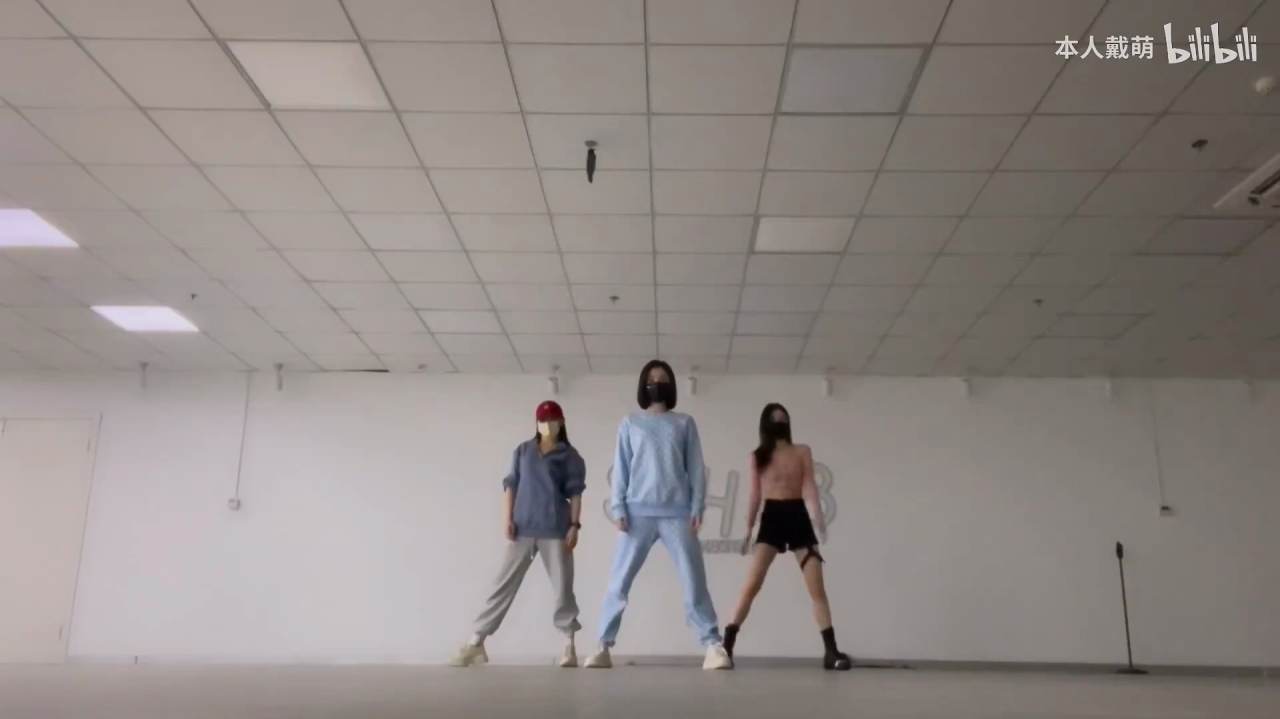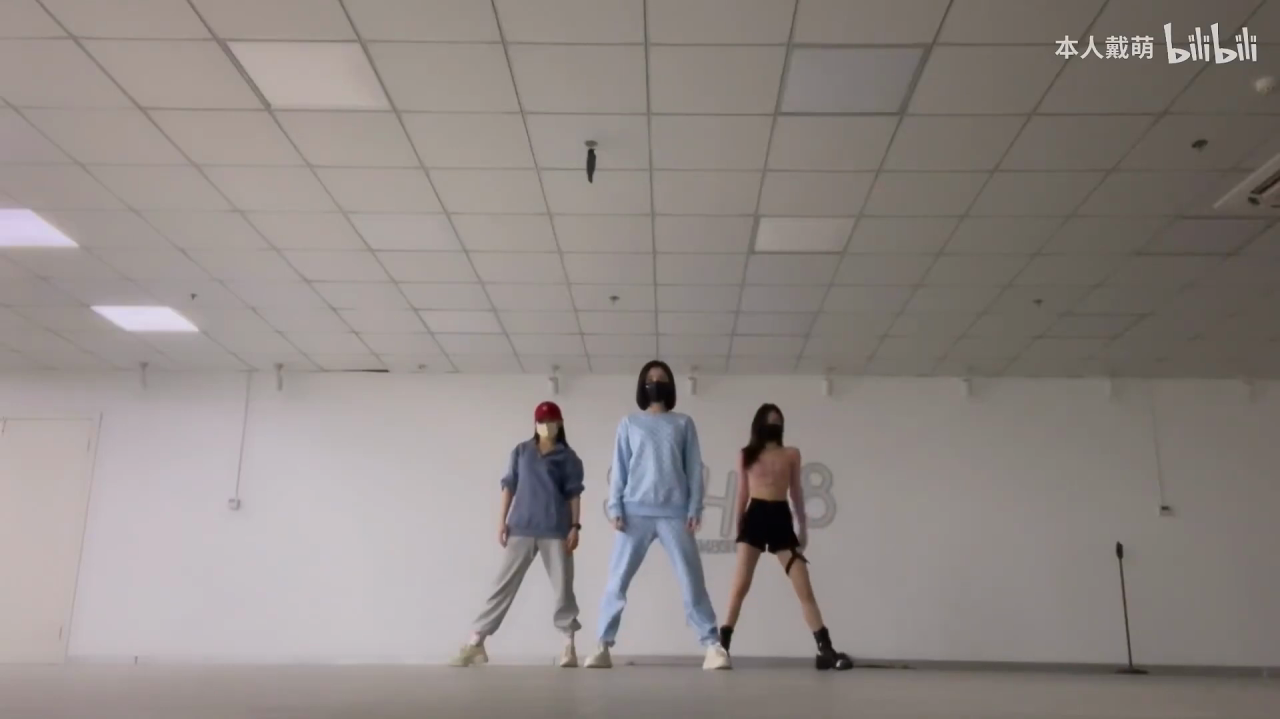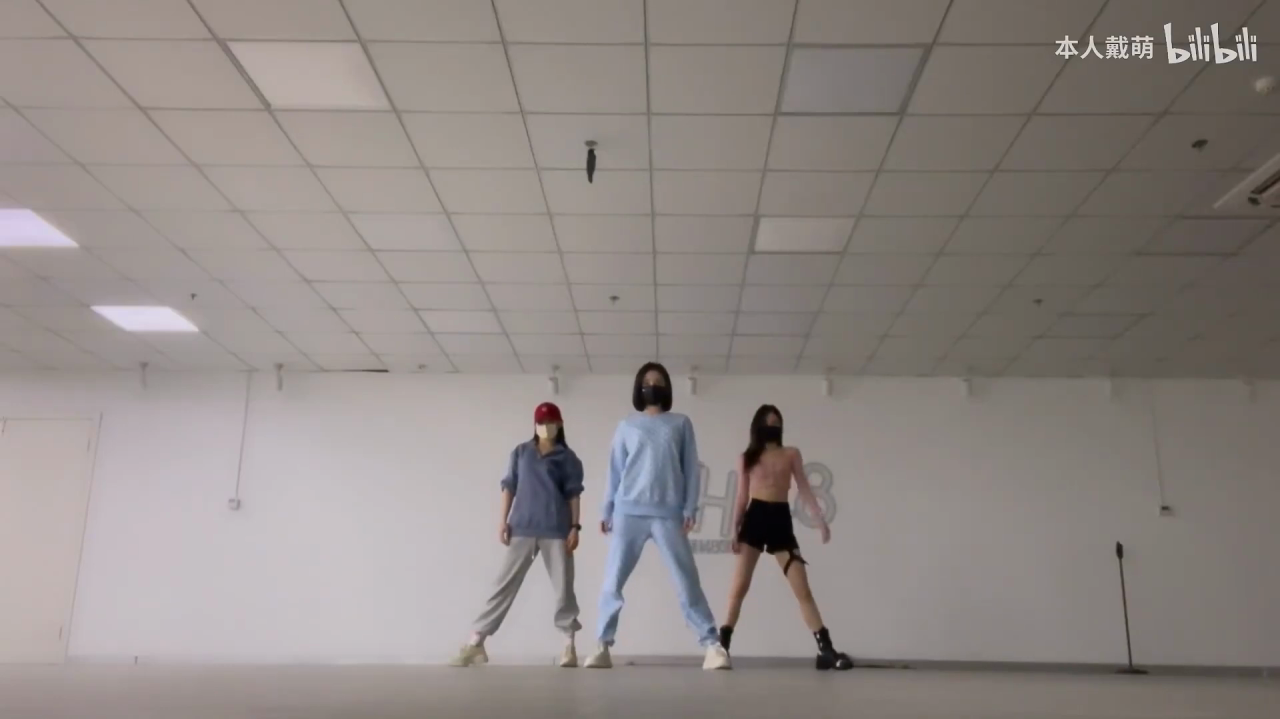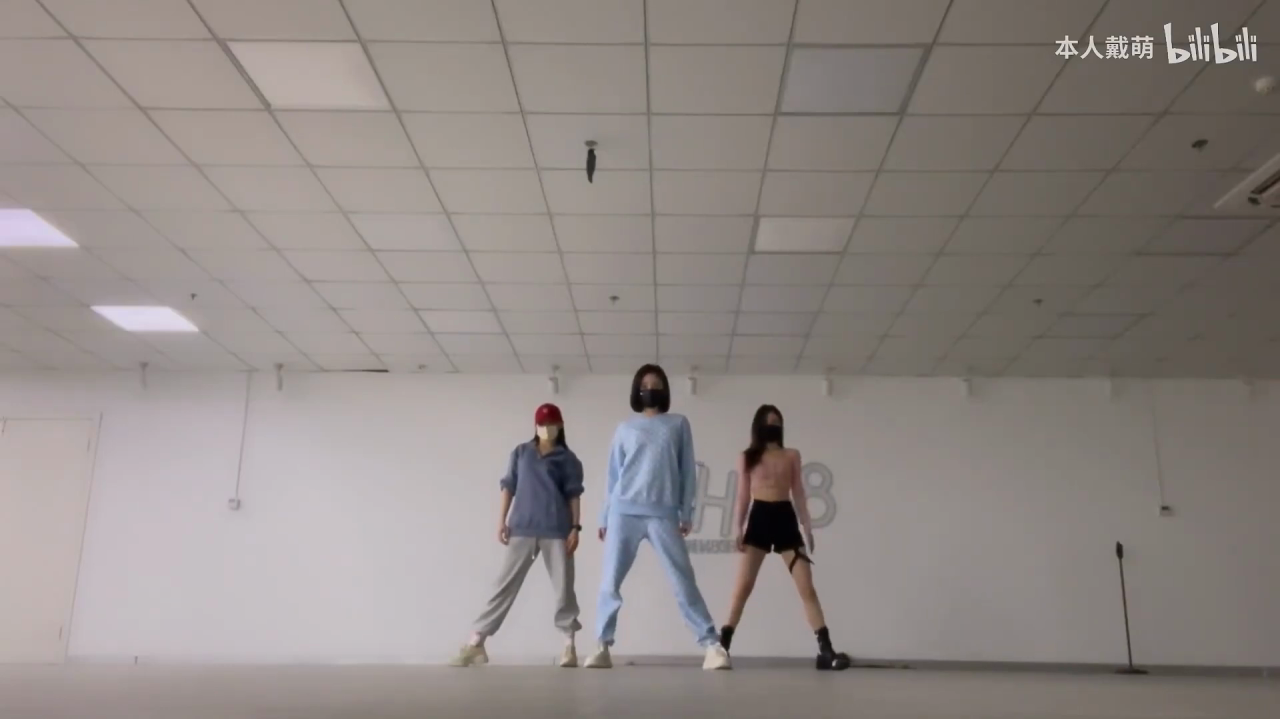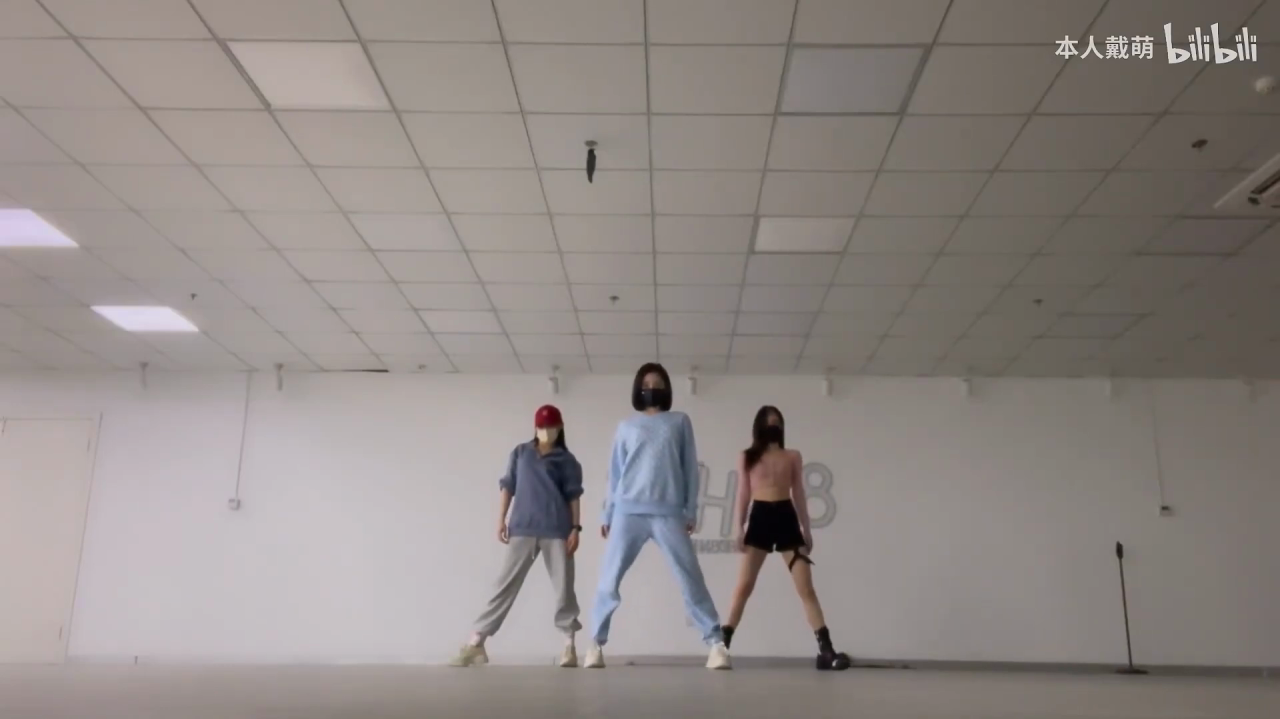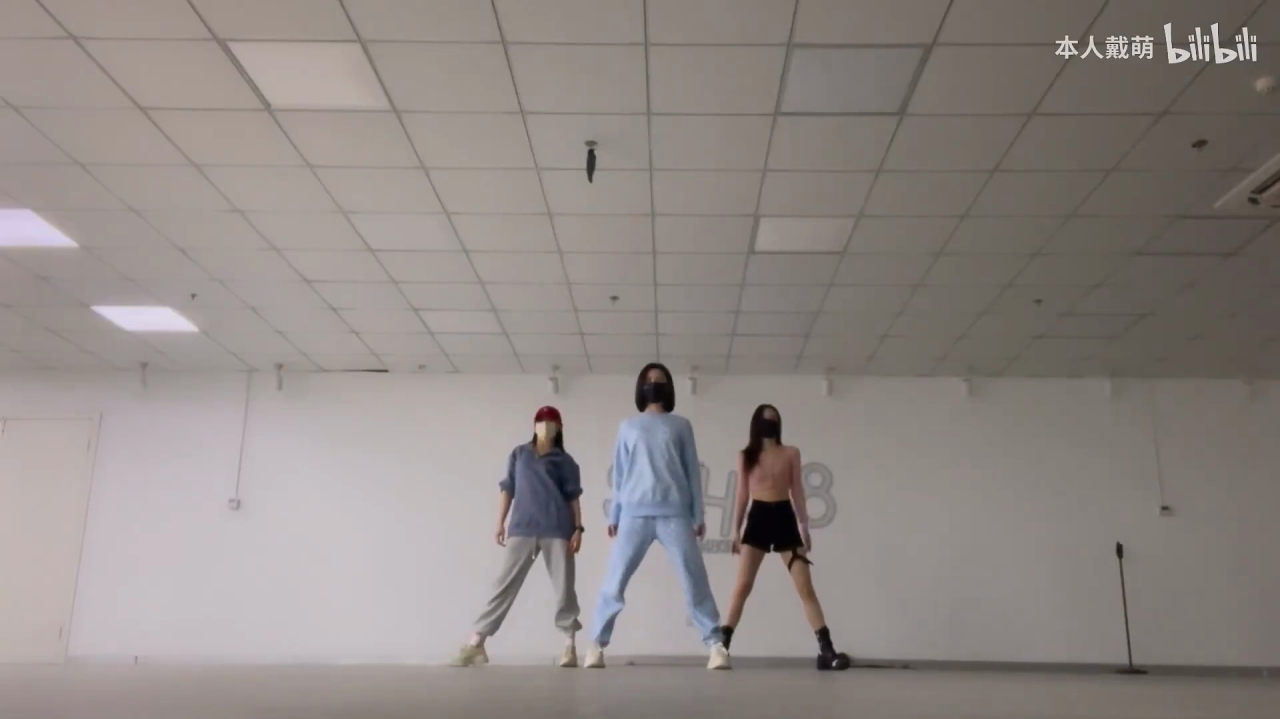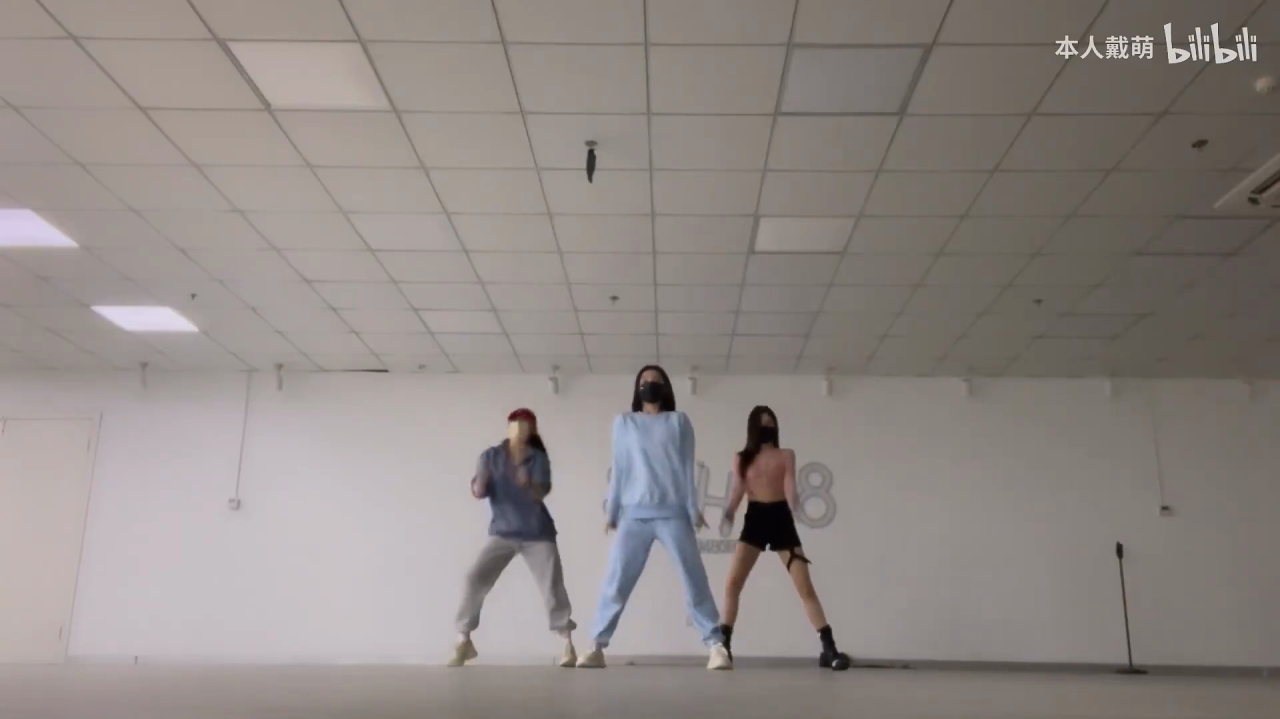
dt=0.5s
person 1, frame 1
left shoulder: (684, 423)
right shoulder: (630, 424)
left elbow: (695, 468)
right elbow: (620, 468)
left wrist: (697, 508)
right wrist: (618, 508)
left hip: (677, 513)
right hip: (637, 513)
left knee: (694, 580)
right knee: (619, 581)
left ankle: (713, 645)
right ankle: (603, 646)
person 1, frame 2
left shoulder: (683, 423)
right shoulder: (629, 423)
left elbow: (694, 468)
right elbow: (620, 468)
left wrist: (694, 509)
right wrist: (615, 507)
left hip: (674, 513)
right hip: (635, 512)
left knee: (692, 580)
right knee: (617, 580)
left ankle: (713, 645)
right ankle: (603, 646)
person 1, frame 3
left shoulder: (681, 424)
right shoulder: (626, 426)
left elbow: (691, 469)
right elbow: (615, 472)
left wrist: (690, 510)
right wrist: (607, 511)
left hip: (668, 514)
right hip: (628, 512)
left knee: (687, 581)
right knee: (612, 581)
left ankle: (712, 645)
right ankle: (603, 647)
person 1, frame 4
left shoulder: (678, 424)
right shoulder: (625, 428)
left elbow: (687, 471)
right elbow: (613, 474)
left wrist: (686, 513)
right wrist: (604, 517)
left hip: (662, 514)
right hip: (624, 512)
left knee: (683, 580)
right knee: (610, 581)
left ankle: (712, 645)
right ankle: (603, 646)
person 1, frame 5
left shoulder: (680, 422)
right shoulder: (626, 426)
left elbow: (690, 468)
right elbow: (616, 473)
left wrist: (691, 511)
right wrist: (607, 515)
left hip: (669, 513)
right hip: (629, 512)
left knee: (691, 579)
right knee: (609, 579)
left ankle: (716, 644)
right ankle: (596, 645)
person 1, frame 6
left shoulder: (681, 425)
right shoulder: (628, 426)
left elbow: (692, 470)
right elbow: (620, 473)
left wrist: (699, 515)
right wrist: (614, 515)
left hip: (674, 513)
right hip: (634, 513)
left knee: (694, 579)
right knee: (614, 580)
left ankle: (716, 644)
right ankle: (598, 645)
person 1, frame 7
left shoulder: (678, 421)
right shoulder: (624, 422)
left elbow: (687, 466)
right elbow: (619, 469)
left wrist: (693, 508)
right wrist: (612, 510)
left hip: (673, 514)
right hip: (634, 516)
left knee: (694, 579)
right knee: (617, 579)
left ankle: (716, 645)
right ankle: (598, 645)
person 2, frame 1
left shoulder: (802, 452)
right shoulder: (758, 457)
left elbow: (810, 486)
right elbow: (755, 494)
left wrist: (819, 514)
right wrist: (748, 529)
left hip: (798, 518)
right hip: (771, 519)
left knee: (817, 587)
right knee: (752, 585)
left ankle: (832, 651)
right ankle: (726, 645)
person 2, frame 2
left shoulder: (792, 454)
right shoulder: (746, 455)
left elbow: (796, 491)
right elbow: (742, 493)
left wrist: (803, 527)
right wrist: (738, 528)
left hip: (781, 519)
right hip: (755, 518)
left knee: (804, 588)
right knee: (740, 586)
left ankle: (826, 650)
right ankle: (722, 647)
person 2, frame 3
left shoulder: (791, 454)
right shoulder: (747, 458)
left elbow: (804, 489)
right elbow: (742, 495)
left wrist: (821, 519)
right wrist: (735, 530)
left hip: (781, 520)
right hip: (754, 519)
left knee: (802, 589)
right knee: (739, 587)
left ankle: (827, 650)
right ankle: (721, 647)
person 2, frame 4
left shoulder: (792, 456)
right shoulder: (747, 458)
left elbow: (798, 492)
right elbow: (742, 494)
left wrist: (807, 526)
right wrist: (738, 528)
left hip: (786, 520)
right hip: (759, 519)
left knee: (807, 588)
right knee: (743, 586)
left ankle: (826, 650)
right ankle: (722, 646)
person 2, frame 5
left shoulder: (793, 456)
right shoulder: (747, 458)
left elbow: (798, 493)
right elbow: (743, 494)
left wrist: (806, 529)
right wrist: (740, 528)
left hip: (786, 519)
right hip: (760, 519)
left knee: (806, 588)
right knee: (743, 586)
left ankle: (827, 650)
right ankle: (722, 646)
person 2, frame 6
left shoulder: (791, 453)
right shoulder: (746, 457)
left elbow: (797, 490)
right elbow: (742, 494)
left wrist: (804, 526)
right wrist: (736, 530)
left hip: (784, 519)
right hip: (758, 519)
left knee: (805, 588)
right knee: (742, 586)
left ankle: (827, 650)
right ankle: (722, 646)
person 2, frame 7
left shoulder: (786, 455)
right shoulder: (743, 457)
left elbow: (790, 489)
right elbow: (737, 491)
left wrist: (794, 504)
right wrist: (730, 509)
left hip: (779, 520)
right hip: (754, 522)
left knee: (805, 587)
right knee: (733, 582)
left ankle: (829, 649)
right ankle: (723, 643)
person 3, frame 1
left shoulder: (569, 456)
right shoulder: (523, 450)
left elbow: (575, 492)
right elbow: (511, 485)
left wrist: (574, 525)
right wrist: (508, 517)
left hip: (555, 529)
right hip: (523, 527)
left knee: (562, 586)
right knee: (505, 583)
left ankle: (569, 646)
right ankle: (476, 643)
person 3, frame 2
left shoulder: (567, 456)
right shoulder: (521, 451)
left elbow: (574, 494)
right elbow: (509, 486)
left wrist: (575, 526)
right wrist: (502, 521)
left hip: (555, 529)
right hip: (522, 527)
left knee: (563, 586)
right knee: (505, 583)
left ankle: (569, 646)
right ankle: (476, 643)
person 3, frame 3
left shoulder: (567, 457)
right shoulder: (521, 452)
left elbow: (573, 494)
right elbow: (509, 487)
left wrist: (575, 527)
right wrist: (503, 520)
left hip: (556, 529)
right hip: (522, 527)
left knee: (563, 586)
right knee: (506, 584)
left ankle: (569, 646)
right ankle: (475, 643)
person 3, frame 4
left shoulder: (567, 458)
right shoulder: (521, 452)
left elbow: (574, 494)
right elbow: (508, 486)
left wrist: (575, 527)
right wrist: (502, 520)
left hip: (557, 530)
right hip: (522, 528)
left knee: (564, 586)
right knee: (506, 584)
left ankle: (569, 646)
right ankle: (476, 643)
person 3, frame 5
left shoulder: (567, 460)
right shoulder: (520, 452)
left elbow: (573, 496)
right elbow: (508, 486)
left wrist: (575, 528)
right wrist: (502, 519)
left hip: (557, 530)
right hip: (522, 528)
left knee: (564, 586)
right knee: (507, 584)
left ankle: (569, 646)
right ankle: (475, 643)
person 3, frame 6
left shoulder: (565, 460)
right shoulder: (519, 454)
left elbow: (573, 496)
right elbow: (508, 489)
left wrist: (578, 529)
right wrist: (500, 522)
left hip: (557, 530)
right hip: (522, 529)
left knee: (564, 586)
right knee: (506, 584)
left ankle: (569, 646)
right ankle: (475, 644)
person 3, frame 7
left shoulder: (538, 458)
right shoulder: (491, 455)
left elbow: (542, 491)
right elbow: (478, 492)
left wrist: (528, 482)
right wrist: (479, 484)
left hip: (538, 533)
right hip: (502, 533)
left knee: (552, 586)
right knee: (476, 578)
left ankle: (568, 646)
right ankle: (464, 641)
